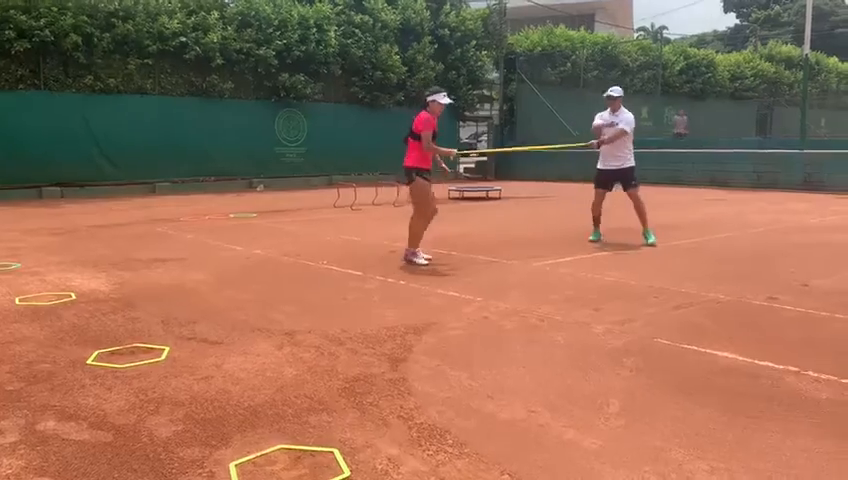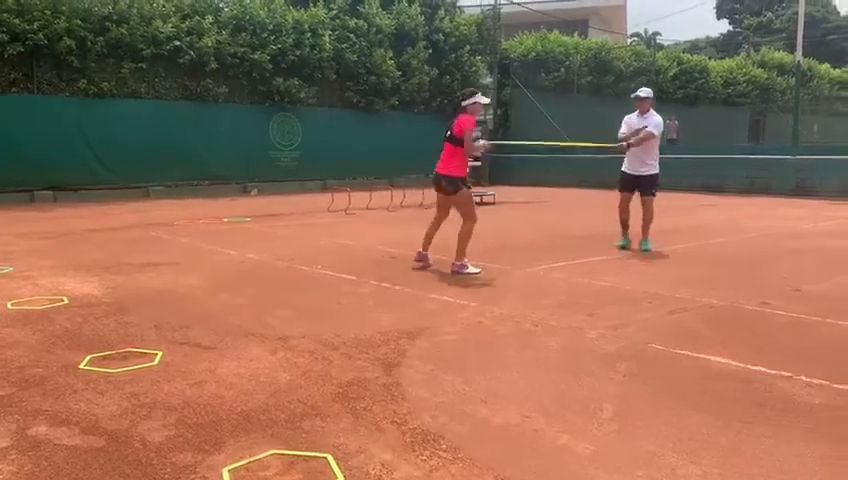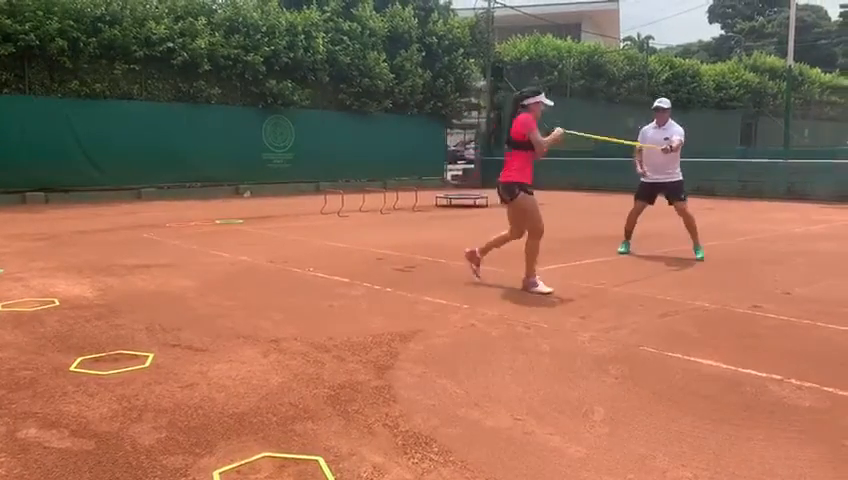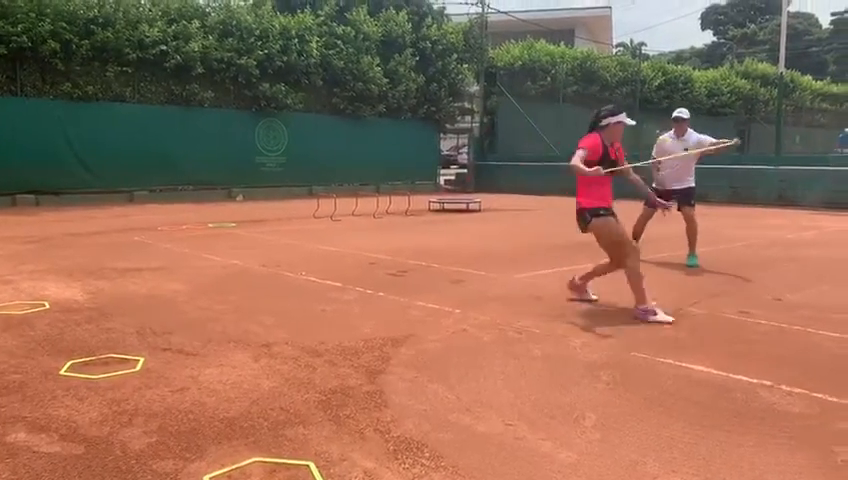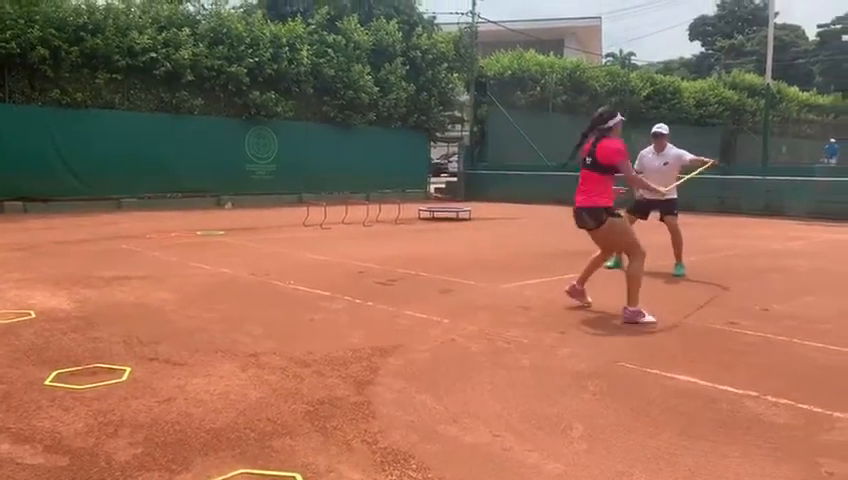
dt=0.5s
person 1, frame 1
left shoulder: (430, 119)
right shoulder: (426, 118)
right elbow: (427, 146)
left wrist: (440, 163)
right wrist: (448, 152)
left hip: (417, 169)
right hip: (416, 170)
left knee: (420, 211)
right knee: (430, 210)
left ankle: (412, 250)
right ankle: (412, 250)
person 1, frame 2
left shoulder: (458, 120)
right shoulder: (468, 120)
right elbow: (468, 149)
left wrist: (476, 147)
right wrist: (480, 145)
left hip: (441, 175)
right hip: (454, 178)
left knee: (440, 217)
right knee: (470, 219)
left ankle: (423, 255)
right ankle: (459, 263)
person 1, frame 3
left shoulder: (522, 121)
right shoulder: (526, 119)
left elbow: (535, 153)
right elbow: (540, 147)
left wrist: (550, 140)
right wrist: (555, 136)
left hip: (517, 184)
right hip: (514, 185)
left knee: (516, 232)
right knee: (537, 230)
left ankle: (477, 254)
right ankle: (530, 280)
person 1, frame 4
left shoulder: (615, 147)
right shoulder: (592, 141)
left elbow: (631, 176)
right elbow: (574, 163)
left wrist: (653, 197)
right wrist: (588, 171)
left hip: (603, 209)
right hip: (591, 210)
left knee: (619, 260)
right knee: (630, 251)
left ankle: (579, 284)
right ankle: (643, 307)
person 1, frame 5
left shoulder: (590, 142)
right shoulder: (615, 146)
right elbow: (631, 177)
right wrist: (655, 189)
left hip: (581, 210)
right hip: (598, 210)
left knee: (608, 251)
right knee: (636, 254)
left ankle: (578, 287)
right ankle: (632, 309)
person 2, frame 1
left shoulder: (628, 116)
right shoulder: (601, 116)
left elbow: (616, 136)
right elbow: (595, 129)
left wrist: (599, 141)
right wrist: (603, 126)
left hip: (625, 164)
right hip: (604, 164)
left knee: (635, 196)
right knee: (598, 197)
left ankle: (647, 232)
right ankle: (596, 231)
person 2, frame 2
left shoulder: (656, 120)
right shoulder: (629, 119)
left elbow: (644, 138)
right elbow: (621, 137)
left wrist: (628, 144)
right wrist: (631, 134)
left hip: (649, 170)
right hip: (629, 168)
left knee: (647, 203)
right knee: (623, 201)
left ankle: (645, 239)
right ankle: (625, 237)
person 2, frame 3
left shoulder: (676, 129)
right shoulder: (646, 130)
left elbow: (678, 144)
right elbow: (638, 151)
left wrist: (670, 147)
right wrist: (638, 167)
left hip: (673, 178)
right hip: (649, 178)
left knee: (684, 211)
right knee: (636, 210)
left ankle: (698, 247)
right ankle: (626, 242)
person 2, frame 4
left shoulder: (697, 139)
right shoulder: (663, 139)
left elbow: (715, 143)
right elbow: (654, 160)
left wrist: (731, 142)
right wrist: (656, 176)
left hip: (685, 185)
right hip: (662, 184)
left knee: (690, 217)
right knee: (645, 215)
left ankle: (692, 254)
person 2, frame 5
left shoulder: (676, 154)
right shoulder: (644, 154)
left elbow: (694, 160)
right elbow: (636, 174)
left wrist: (706, 161)
right wrist: (637, 190)
left hip: (667, 197)
right hip: (645, 196)
left knee: (673, 226)
left ankle: (679, 263)
right ankle: (618, 258)
